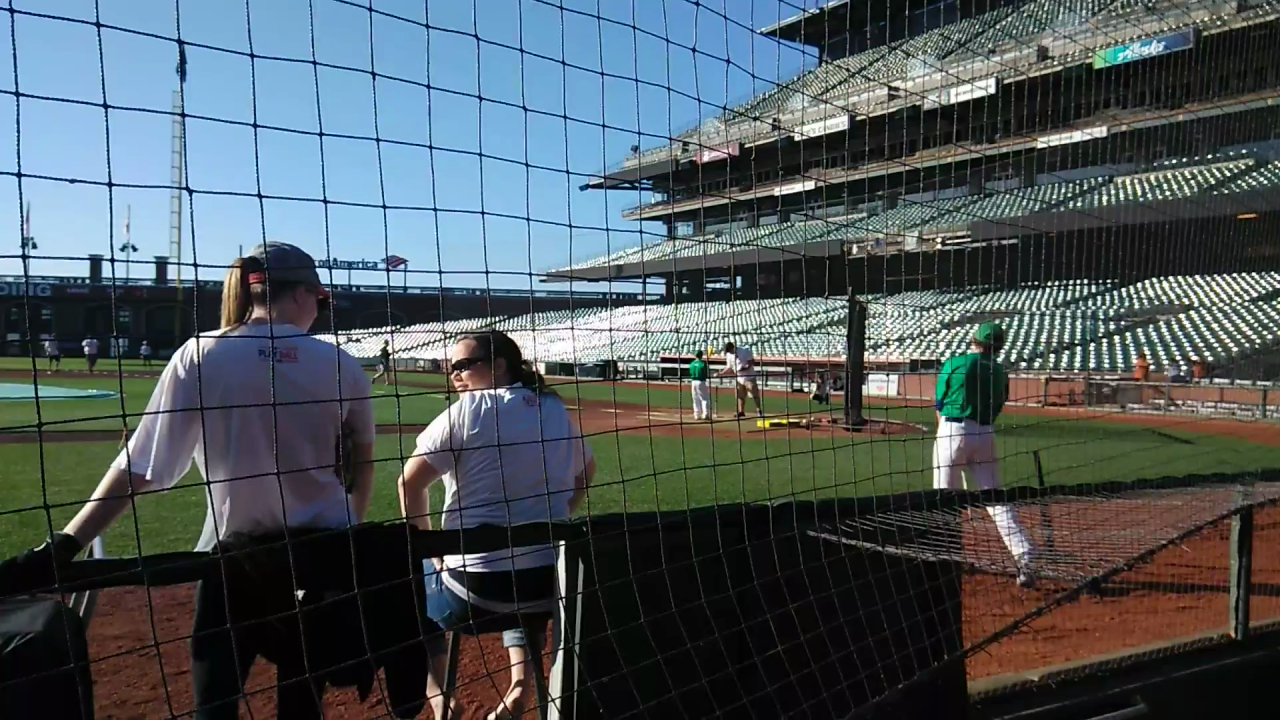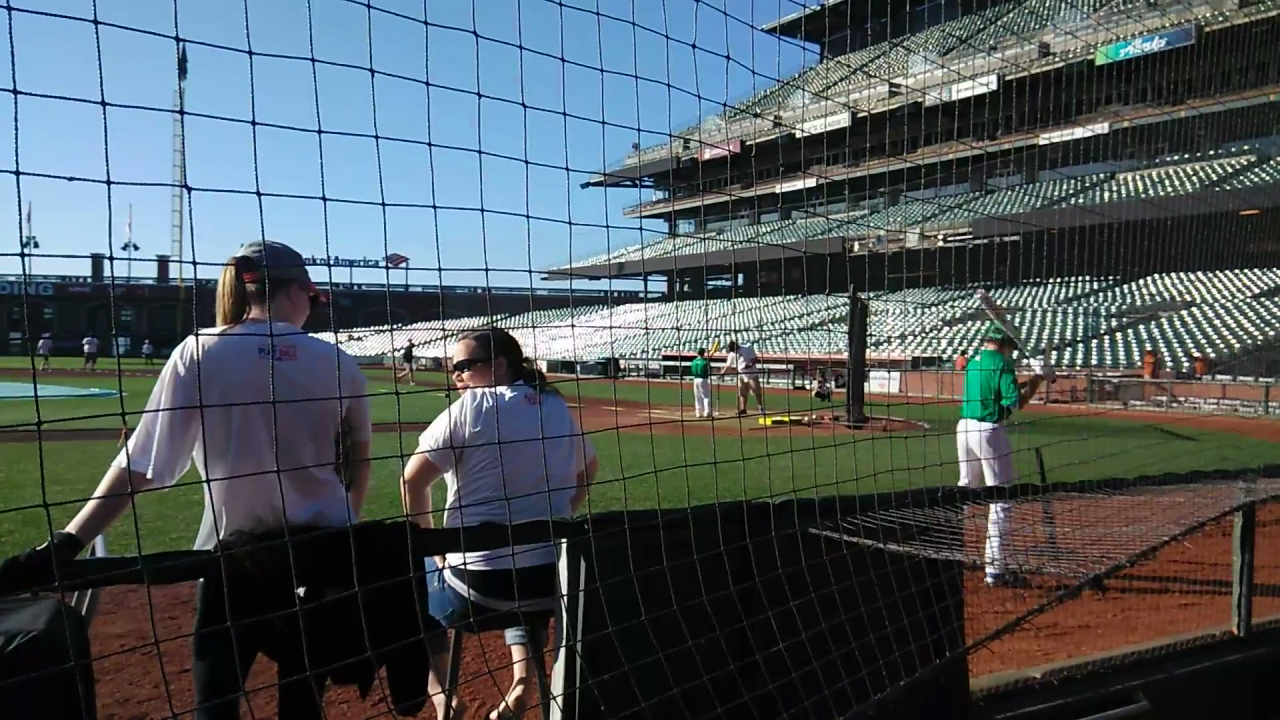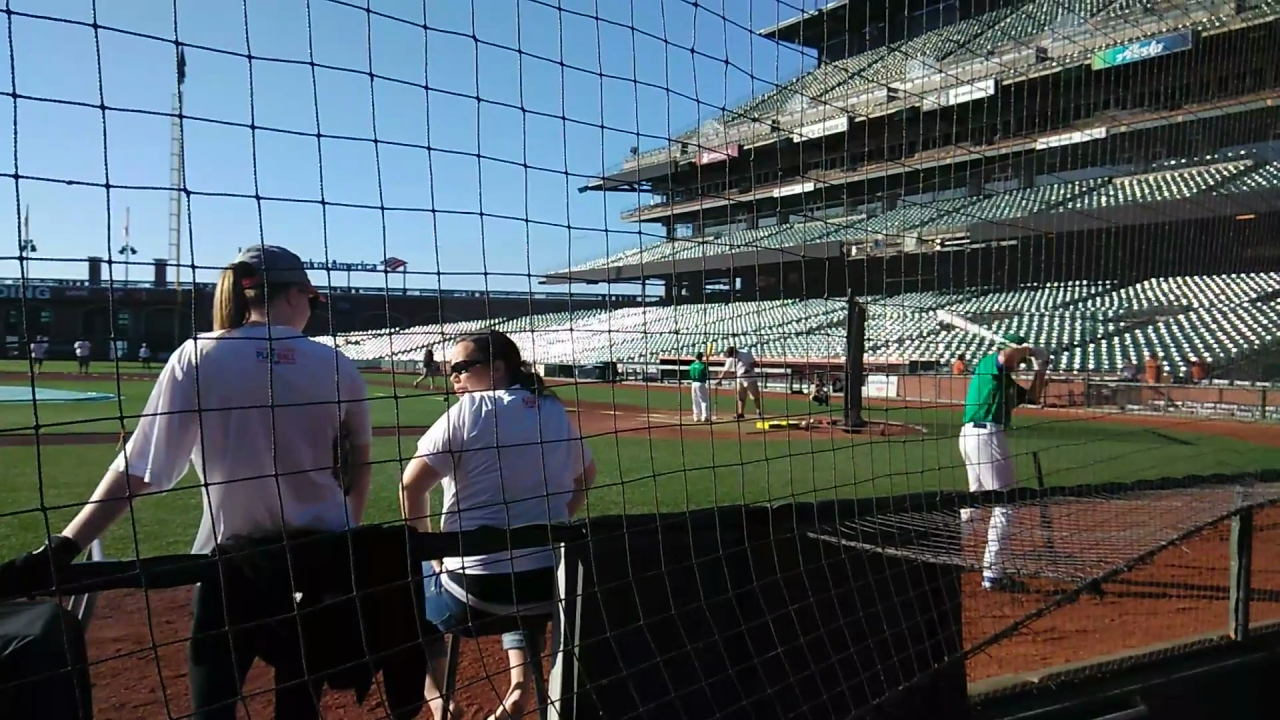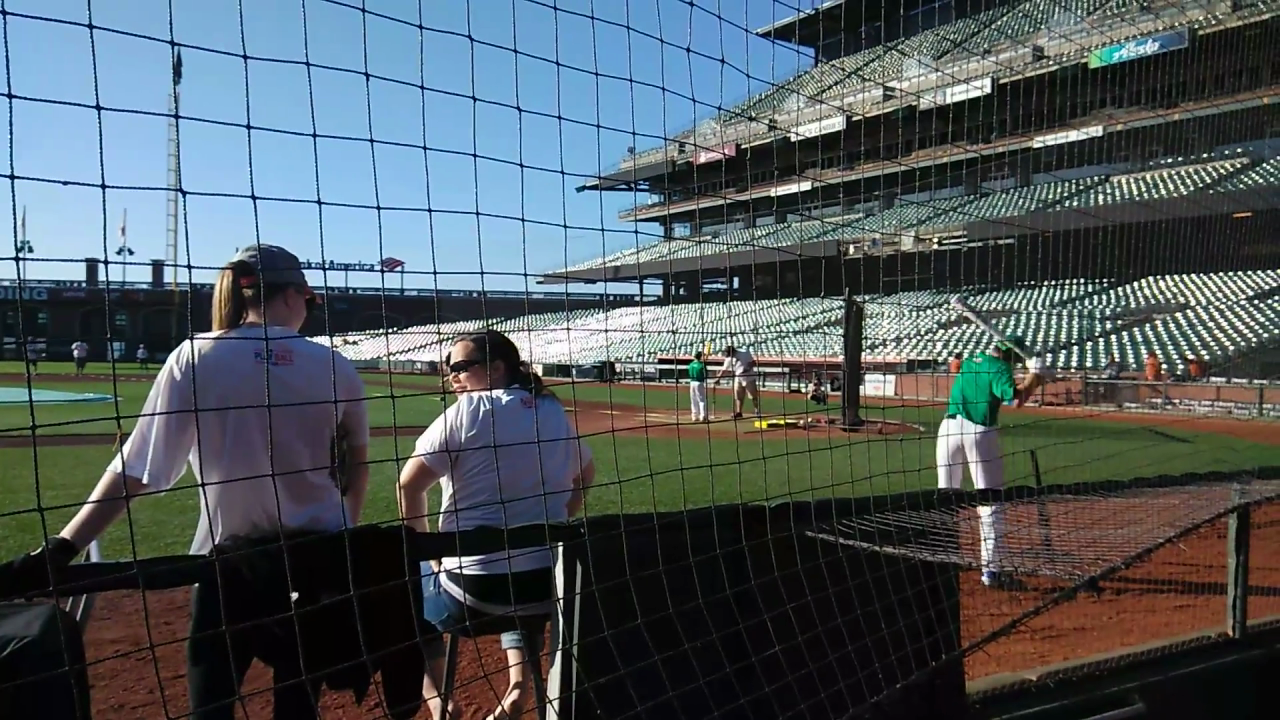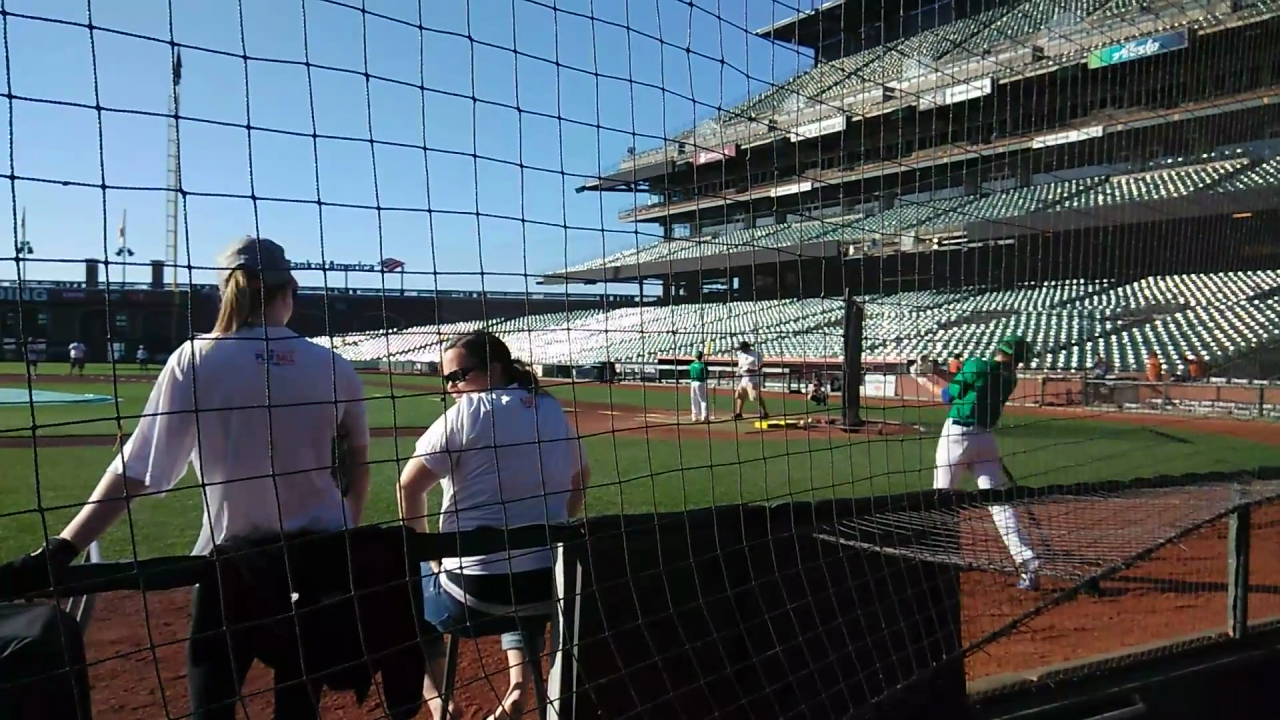
dt=0.5s
person 1, frame 1
left shoulder: (200, 357)
right shoulder: (341, 365)
left elbow: (140, 466)
right elbow: (362, 467)
left wrist: (66, 542)
right wrist: (349, 531)
person 1, frame 2
left shoulder: (200, 355)
right shoulder: (338, 362)
left elbow: (139, 464)
right elbow: (359, 461)
left wrist: (68, 542)
right wrist: (343, 530)
person 1, frame 3
left shoulder: (198, 359)
right shoulder: (337, 366)
left elbow: (137, 469)
right elbow: (359, 466)
left wrist: (64, 546)
right wrist: (345, 532)
person 1, frame 4
left shoulder: (196, 359)
right shoulder: (335, 366)
left elbow: (135, 469)
right elbow: (356, 467)
left wrist: (62, 546)
right wrist: (341, 537)
person 1, frame 5
left shoulder: (197, 360)
right shoulder: (335, 367)
left elbow: (136, 471)
right elbow: (358, 466)
left wrist: (62, 548)
right wrist: (346, 535)
person 2, frame 1
left shoulder: (469, 410)
right shoulder: (555, 410)
left elbow: (410, 482)
right elbow: (585, 473)
left hip: (477, 587)
right hip: (548, 583)
right ankle: (523, 679)
person 2, frame 2
left shoulder: (471, 408)
right shoulder: (557, 408)
left elbow: (412, 480)
right elbow: (587, 471)
left hip: (478, 584)
right hip: (550, 580)
right ankle: (524, 675)
person 2, frame 3
left shoulder: (469, 411)
right shoulder: (555, 412)
left elbow: (411, 486)
right elbow: (585, 476)
left hip: (477, 588)
right hip: (548, 585)
right ankle: (522, 683)
person 2, frame 4
left shoulder: (467, 411)
right shoulder: (554, 412)
left elbow: (409, 484)
right elbow: (585, 475)
left hip: (474, 588)
right hip: (546, 585)
right ankle: (520, 681)
person 2, frame 5
left shoulder: (467, 412)
right shoulder: (552, 411)
left elbow: (409, 486)
right elbow: (580, 479)
left hip: (475, 591)
right hip: (547, 586)
right ankle: (520, 686)
person 3, frame 1
left shoulder: (954, 364)
right shoulder: (1000, 374)
left elbow: (939, 406)
right elbow: (995, 410)
left hip: (954, 432)
right hip: (984, 436)
right ankle: (1023, 556)
person 3, frame 2
left shoulder: (975, 361)
right shoulder: (1001, 363)
right elbow: (1015, 402)
left wrist: (1037, 375)
right wrist: (1038, 377)
left hip: (965, 429)
right hip: (988, 432)
left knee: (966, 489)
right knee: (1001, 500)
right ankle: (995, 568)
person 3, frame 3
left shoulder: (1004, 378)
right shoulder: (990, 362)
left elbow: (1032, 397)
right elbow: (1005, 357)
left wrist: (1040, 368)
right wrist: (1026, 349)
left hip: (972, 435)
right hip: (986, 436)
left knee: (977, 496)
right knee: (1003, 504)
right ankle: (992, 573)
person 3, frame 4
left shoulder: (971, 362)
right shoulder: (1002, 369)
right elbow: (1016, 401)
left wrist: (1032, 376)
right wrist: (1034, 376)
left hip: (951, 428)
right hip: (980, 434)
right knee: (989, 500)
right ankle: (992, 568)
person 3, frame 5
left shoulder: (975, 366)
right shoulder: (1010, 379)
left elbow: (947, 397)
left hip: (956, 435)
right hip: (985, 439)
right knee: (998, 501)
right ankle: (1027, 564)
